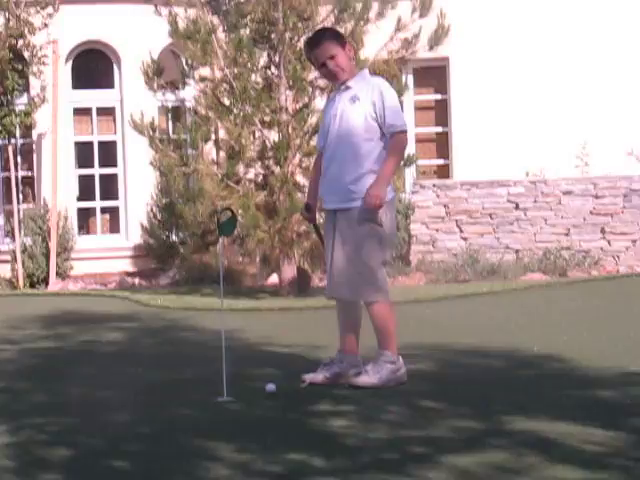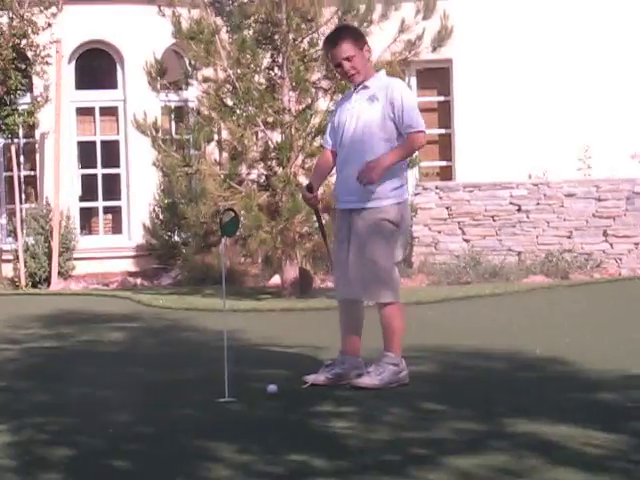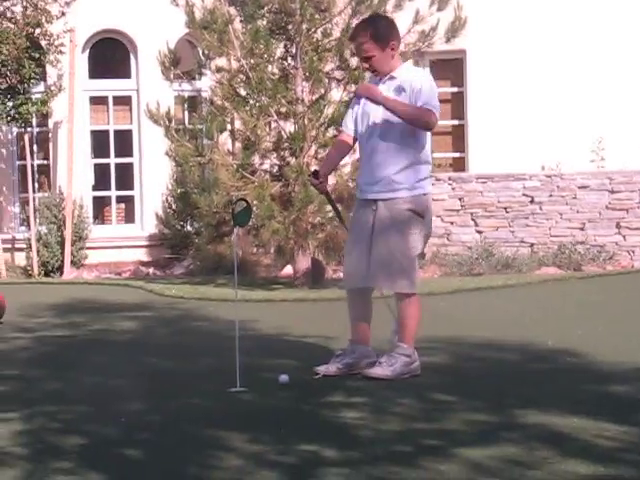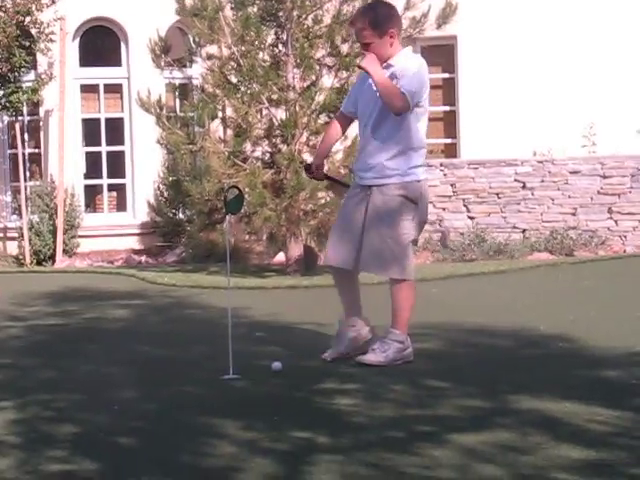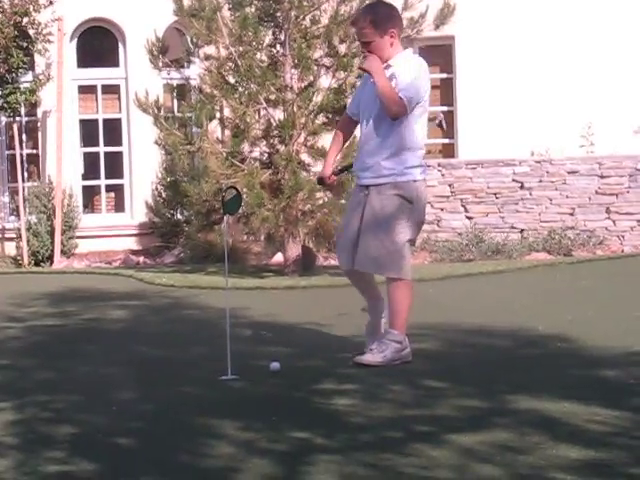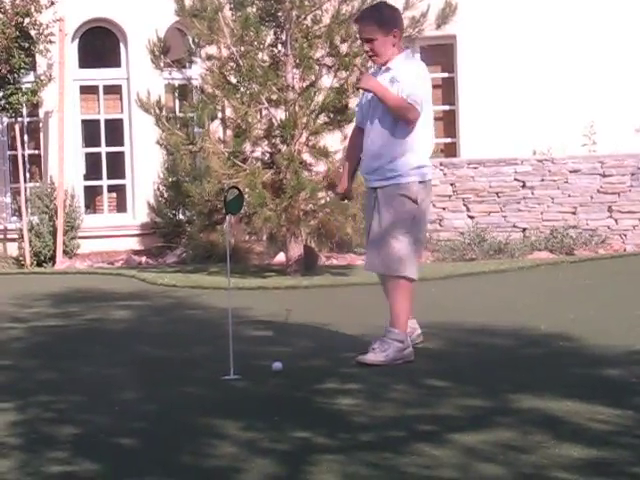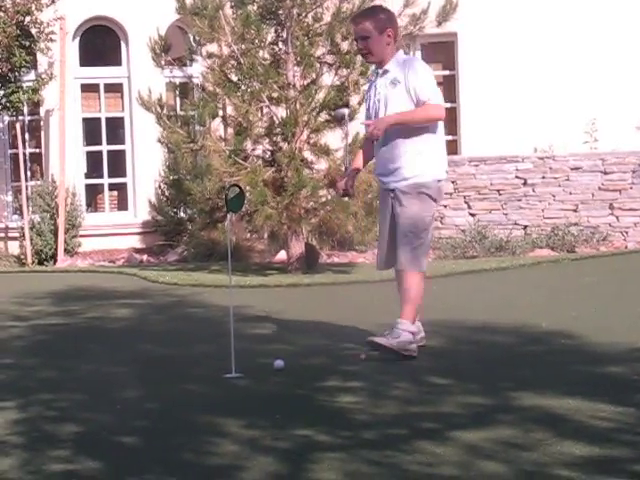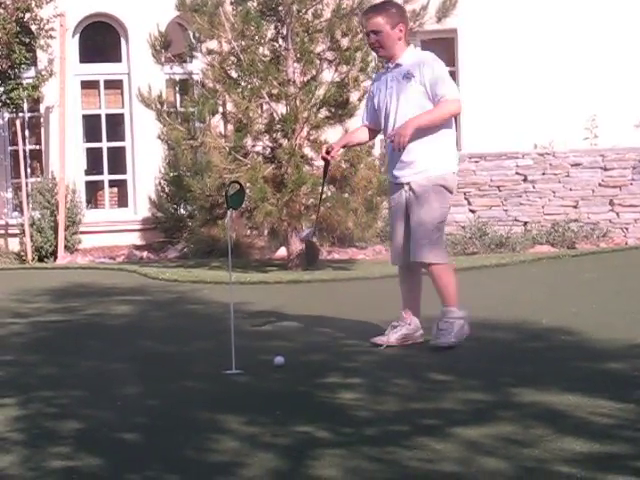
dt=0.2s
person 1, frame 1
left shoulder: (375, 89)
right shoulder: (331, 104)
left elbow: (399, 138)
left wrist: (381, 183)
right wrist: (311, 196)
left hip: (367, 207)
right hip: (335, 207)
left knee: (370, 283)
right knee: (342, 286)
left ankle: (391, 361)
right ankle: (347, 358)
person 1, frame 2
left shoulder: (393, 89)
right shoulder: (342, 105)
left elbow: (418, 137)
right elbow: (329, 151)
left wrist: (382, 162)
right wrist: (313, 185)
left hip: (384, 205)
right hip: (347, 207)
left knee: (382, 284)
right knee: (346, 286)
left ankle: (394, 363)
right ankle: (349, 359)
person 1, frame 3
left shoulder: (418, 79)
right shoulder: (365, 92)
left elbow: (428, 119)
right elbow: (346, 137)
left wrist: (383, 99)
right wrist: (324, 170)
left hip: (406, 197)
right hip: (367, 196)
left knee: (402, 275)
right knee: (355, 275)
left ankle: (405, 354)
right ankle: (358, 350)
person 1, frame 4
left shoulder: (413, 66)
right shoulder: (366, 76)
left elbow: (399, 104)
right elbow: (343, 118)
left wrist: (375, 71)
right wrist: (320, 155)
left hip: (400, 182)
right hip: (363, 181)
left knee: (396, 261)
right knee: (339, 256)
left ankle: (398, 340)
right ankle: (354, 324)
person 1, frame 5
left shoulder: (413, 68)
right shoulder: (371, 75)
left elbow: (396, 108)
right elbow: (349, 119)
left wrist: (377, 73)
right wrist: (330, 161)
left hip: (399, 181)
right hip: (365, 181)
left knee: (393, 260)
right knee: (351, 256)
left ankle: (396, 340)
right ankle: (379, 313)
person 1, frame 6
left shoulder: (412, 69)
right shoulder: (375, 77)
left elbow: (410, 112)
right elbow: (360, 130)
left wrist: (376, 88)
right wrist: (346, 172)
left hip: (406, 181)
right hip: (376, 182)
left knee: (398, 260)
right knee: (382, 260)
left ankle: (397, 340)
right ankle: (406, 326)
person 1, frame 7
left shoulder: (412, 68)
right shoulder: (373, 85)
left elbow: (436, 110)
left wrist: (391, 120)
right wrist: (352, 172)
left hip: (420, 179)
right hip: (390, 183)
left knee: (410, 254)
right knee: (395, 257)
left ankle: (406, 330)
right ankle: (407, 328)
person 1, frame 8
left shoulder: (426, 63)
right shoulder: (380, 81)
left elbow: (453, 105)
right elbow: (371, 128)
left wrist: (413, 123)
right wrist: (340, 143)
left hip: (433, 173)
right hip: (400, 177)
left knee: (429, 248)
right knee: (404, 252)
left ankle: (454, 316)
right ankle: (409, 321)
